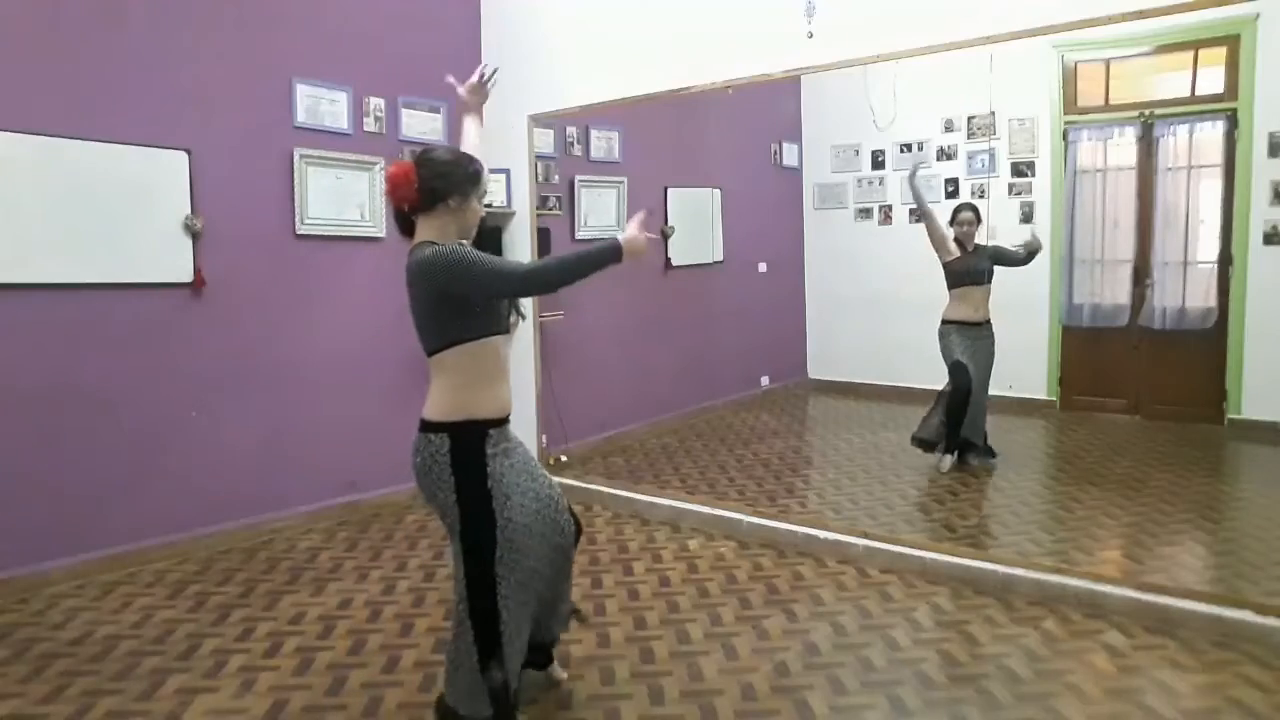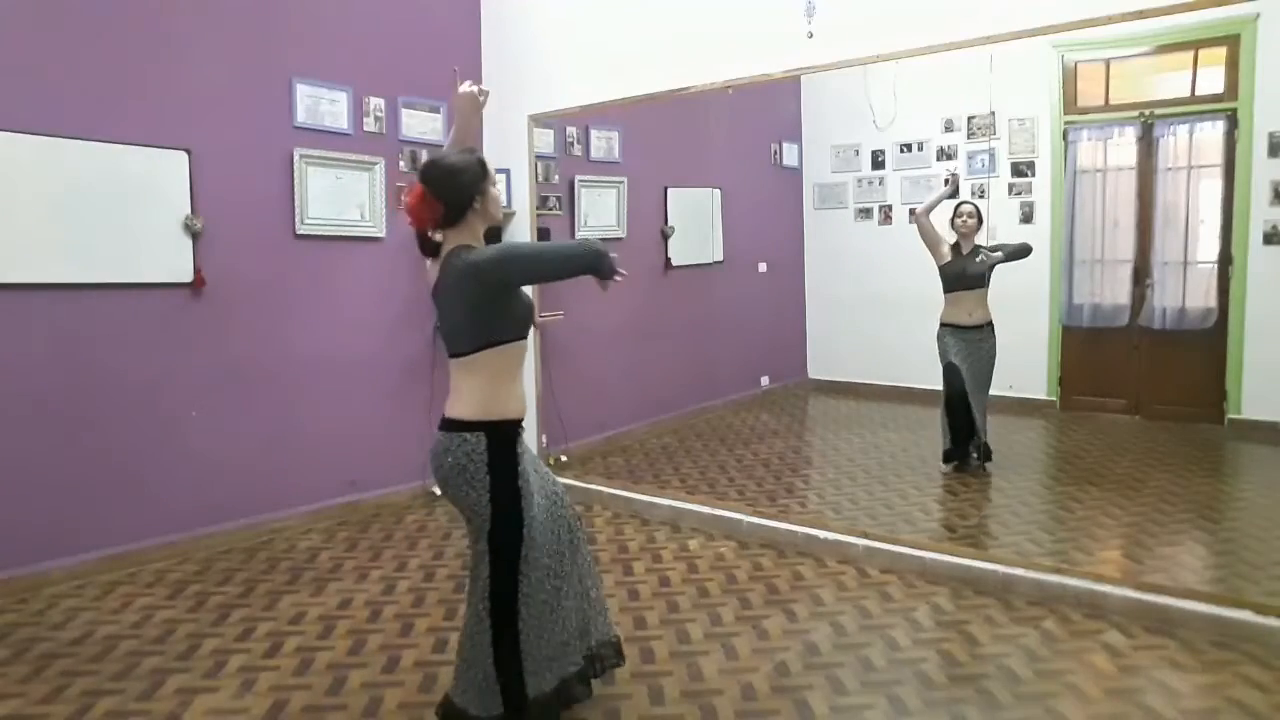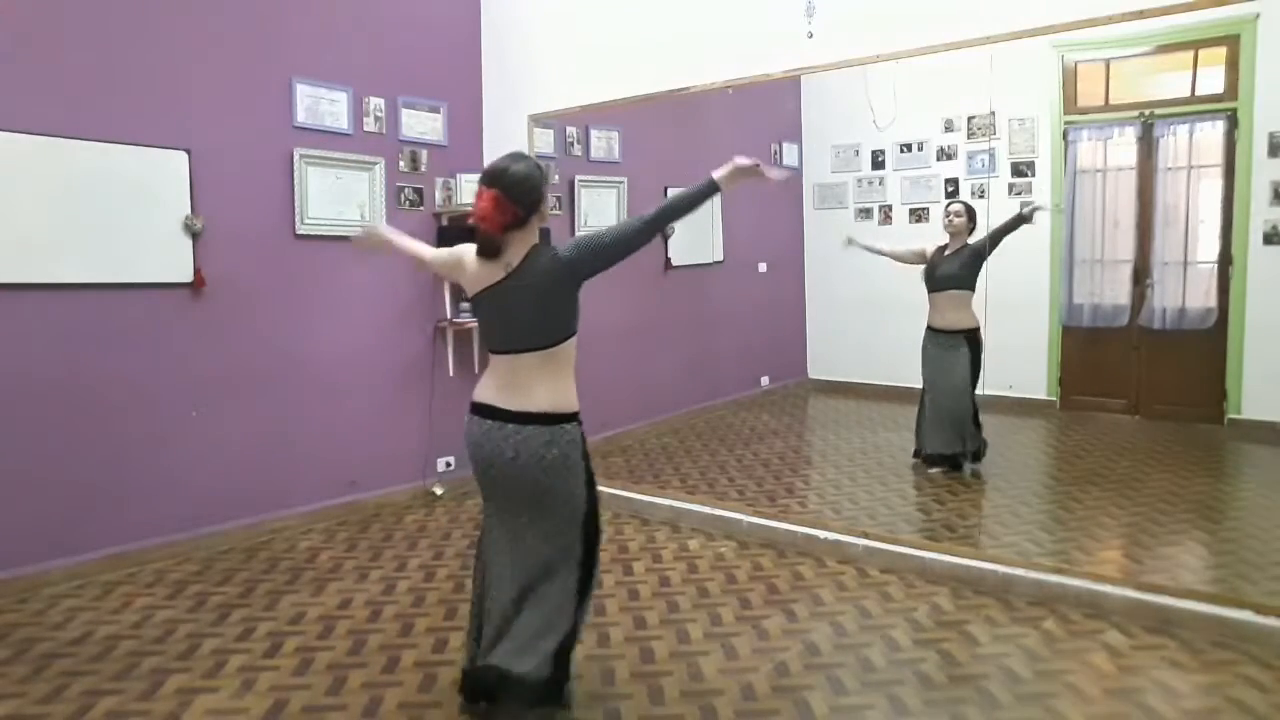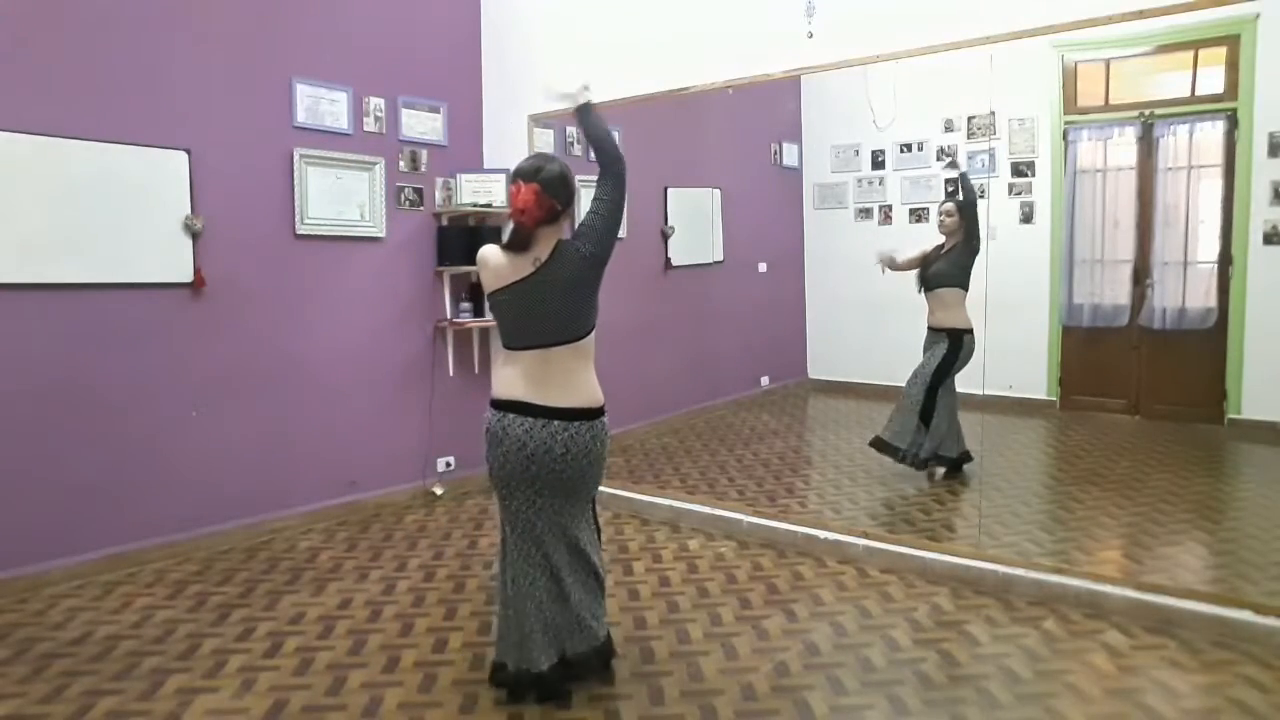
dt=0.7s
person 1, frame 1
left shoulder: (447, 255)
right shoulder: (435, 264)
left elbow: (463, 170)
right elbow: (534, 278)
left wrist: (471, 111)
right wrist: (620, 246)
left hip: (489, 436)
right hip: (459, 445)
left knee: (550, 528)
right knee: (487, 570)
left ankle: (527, 649)
person 1, frame 2
left shoulder: (447, 258)
right shoulder: (483, 266)
left elbow: (450, 178)
right elbow: (588, 253)
left wrist: (465, 118)
right wrist: (603, 266)
left hip: (487, 437)
right hip: (484, 444)
left knee: (549, 531)
right knee: (505, 570)
person 1, frame 3
left shoulder: (469, 265)
right shoulder: (560, 265)
left elbow: (431, 256)
right elbow: (645, 227)
left wrist: (386, 235)
right wrist: (719, 179)
left hip: (487, 426)
right hip: (549, 434)
left knee: (507, 545)
right knee: (566, 550)
right ankle: (526, 673)
person 1, frame 4
left shoulder: (490, 263)
right shoulder: (583, 258)
right elbow: (615, 173)
right wrist: (585, 107)
left hip: (509, 426)
right hip: (577, 429)
left knee: (525, 541)
right knee: (571, 534)
left ankle: (533, 667)
right ankle: (574, 655)
person 2, frame 1
left shoulder: (989, 252)
right shoulder: (947, 248)
left elbow: (1021, 260)
right elbow: (925, 212)
left wrist: (1033, 247)
right wrist: (913, 178)
left hip: (984, 331)
right hip: (954, 330)
left knee: (977, 390)
right knee: (962, 384)
left ankle: (969, 447)
right ankle: (947, 444)
person 2, frame 2
left shoulder: (988, 253)
right shoulder: (943, 251)
left elbow: (1026, 248)
right elbow: (920, 215)
left wrist: (999, 256)
right wrist: (948, 190)
left hip: (983, 333)
right hip: (952, 333)
left knee: (976, 393)
right knee: (957, 388)
left ankle: (972, 450)
right ankle: (960, 451)
person 2, frame 3
left shoulder: (974, 253)
right shoulder: (933, 254)
left elbow: (999, 233)
right elbow: (894, 252)
left wrist: (1027, 213)
right wrist: (861, 244)
left hip: (964, 337)
right hip: (933, 337)
left knee: (960, 398)
right knee: (933, 397)
left ankle: (971, 449)
right ankle: (941, 456)
person 2, frame 4
left shoulder: (967, 249)
right shoulder: (933, 253)
left elbow: (971, 204)
right elbow: (901, 264)
left wrist: (961, 172)
right wrist: (887, 260)
left hip: (956, 337)
right hip: (934, 336)
left knee: (921, 387)
right knee: (940, 393)
left ankle: (920, 452)
right ankle: (949, 457)
